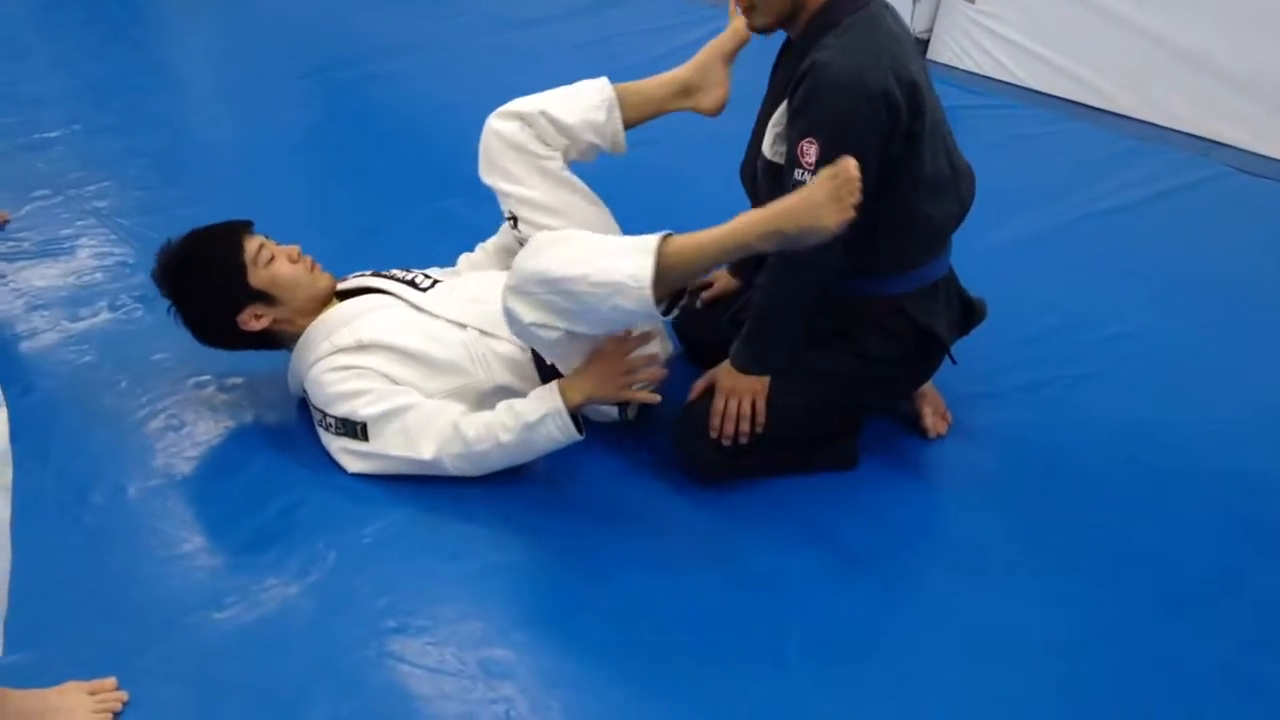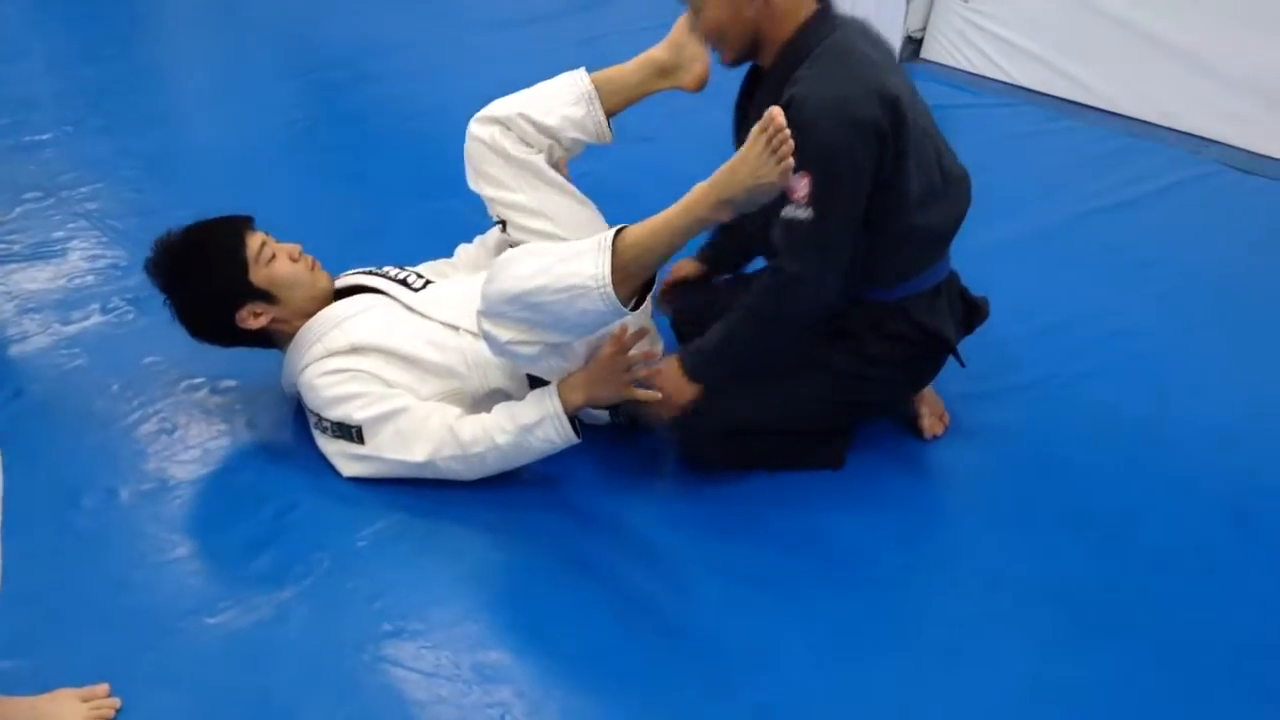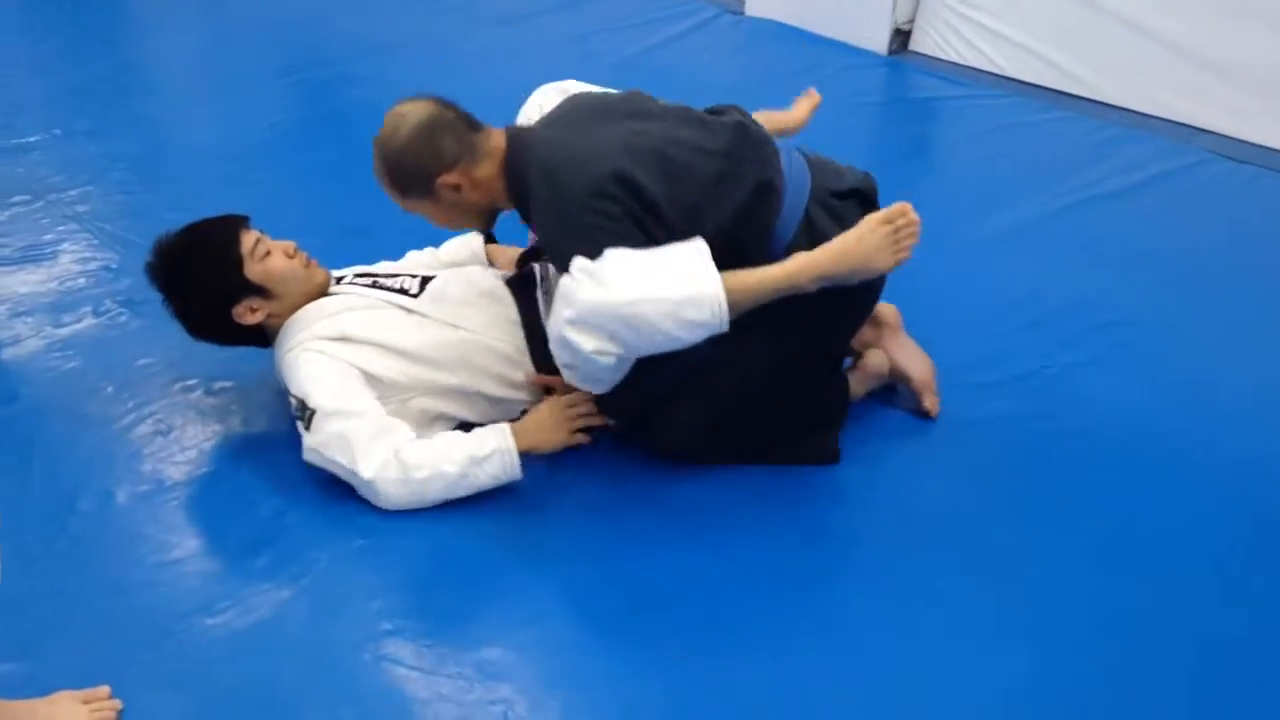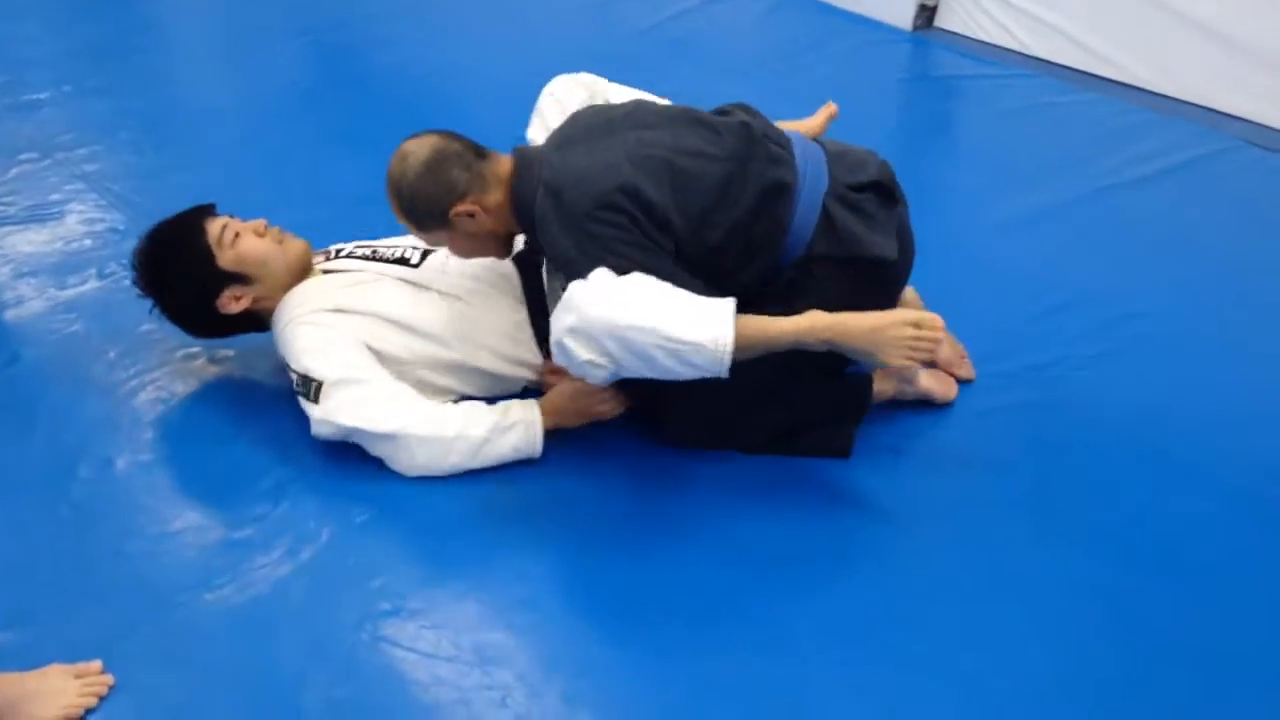
dt=0.7s
person 1, frame 1
left shoulder: (347, 294)
right shoulder: (336, 376)
right elbow: (460, 443)
left wrist: (528, 222)
right wrist: (573, 393)
left hip: (594, 306)
right hip: (612, 362)
left knee: (513, 131)
right knee: (544, 273)
left ankle: (691, 82)
right ankle: (769, 227)
person 1, frame 2
left shoulder: (346, 292)
right shoulder: (331, 378)
left elbow: (459, 271)
right elbow: (456, 448)
left wrist: (532, 217)
right wrist: (576, 395)
left hip: (593, 302)
right hip: (602, 353)
left knee: (497, 133)
right knee: (514, 295)
left ankle: (668, 60)
right ankle: (714, 200)
person 1, frame 3
left shoulder: (329, 290)
right shoulder: (313, 362)
left elbow: (424, 265)
right elbow: (390, 471)
left wrist: (495, 251)
right wrist: (519, 437)
left hip: (532, 280)
right hip: (559, 357)
right knee: (597, 300)
right ankle: (819, 264)
person 1, frame 4
left shoulder: (329, 266)
right shoulder: (313, 340)
right elbow: (416, 440)
right wrist: (550, 416)
left hip: (531, 260)
right hip: (569, 331)
left knee: (569, 98)
right knee: (598, 316)
right ankle: (817, 327)
person 2, frame 1
left shoulder: (846, 73)
right elbow: (780, 181)
left wrist: (754, 359)
right wrist: (744, 270)
left hip: (889, 316)
right hip: (842, 278)
left knee: (707, 437)
right knee: (699, 323)
left ankle: (887, 382)
right ankle: (879, 380)
person 2, frame 2
left shoulder: (828, 102)
right shoulder: (815, 47)
left elbow: (804, 279)
left wrist: (697, 368)
right wrist: (712, 258)
left hip: (891, 320)
right hip: (849, 282)
left knee: (702, 425)
right knee: (694, 311)
left ankle: (888, 385)
right ankle: (872, 381)
person 2, frame 3
left shoulder: (575, 215)
right shoulder: (560, 120)
left wrist: (590, 396)
left hip: (818, 253)
right hip: (803, 194)
left knee: (678, 426)
right ankle: (859, 325)
person 2, frame 4
left shoulder: (580, 227)
right shoulder: (569, 141)
left hip: (846, 243)
right hip: (830, 186)
left knee: (689, 414)
left ankle: (882, 382)
right ankle: (889, 311)
